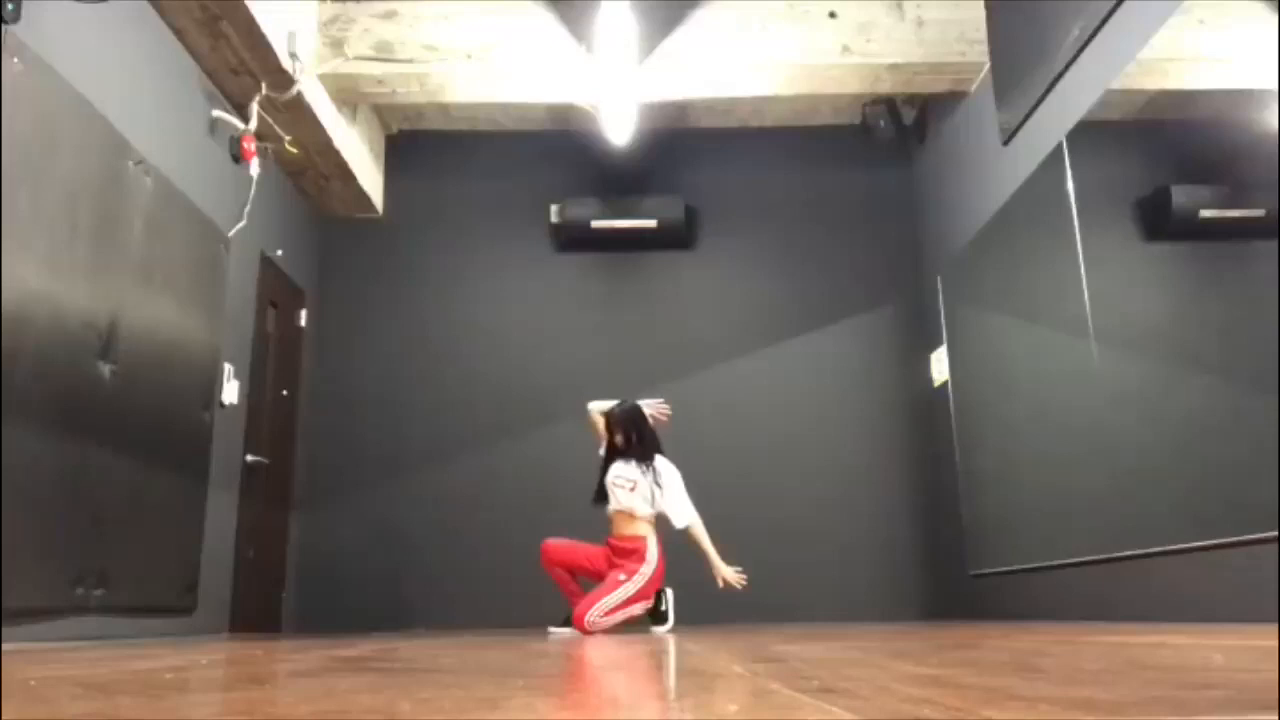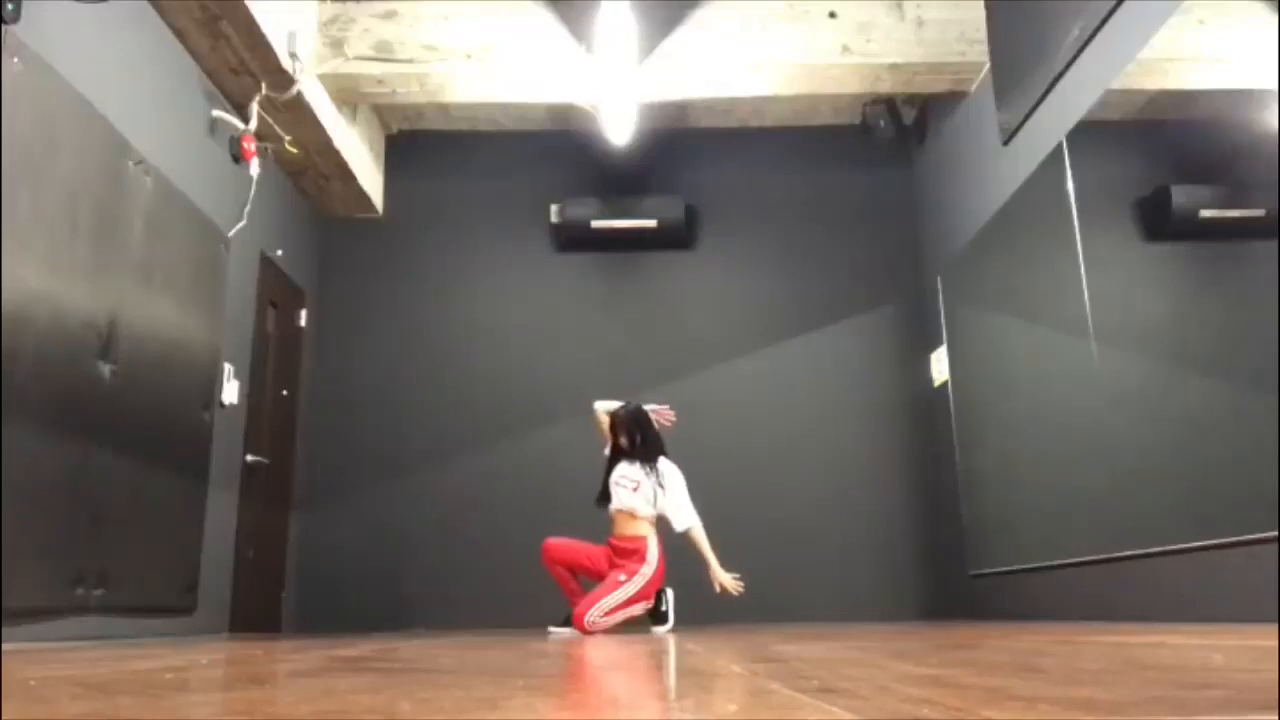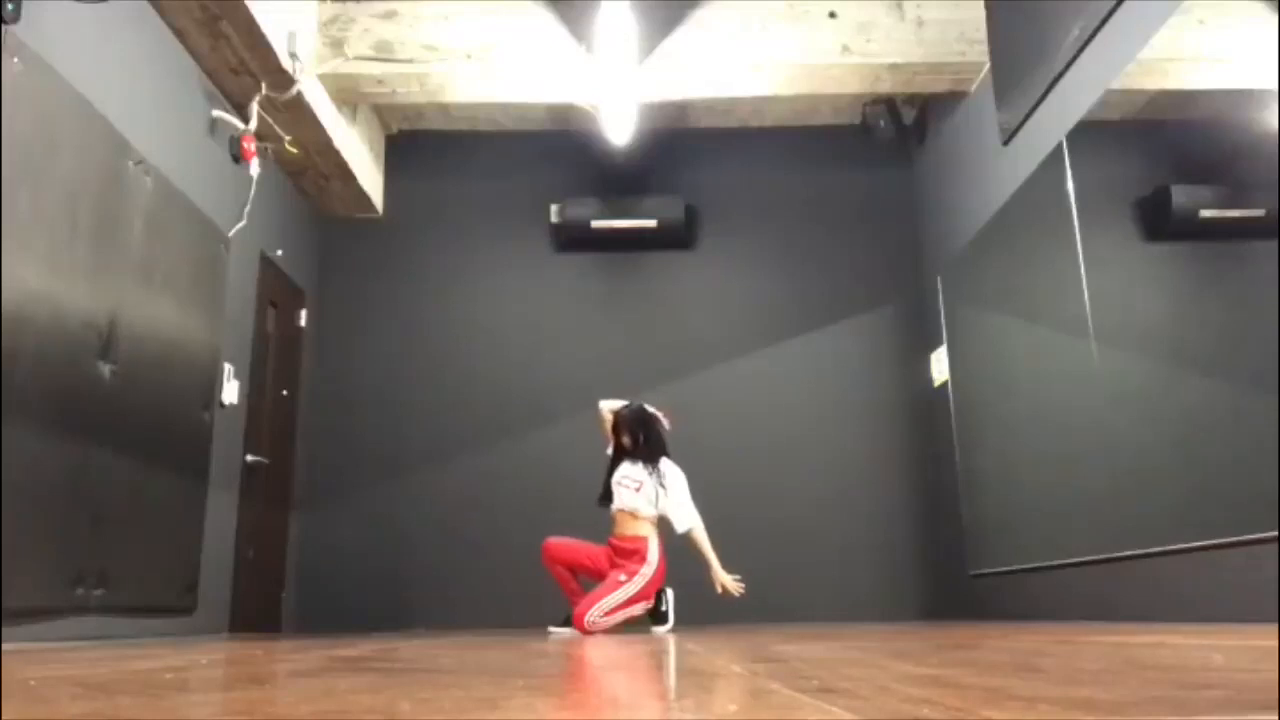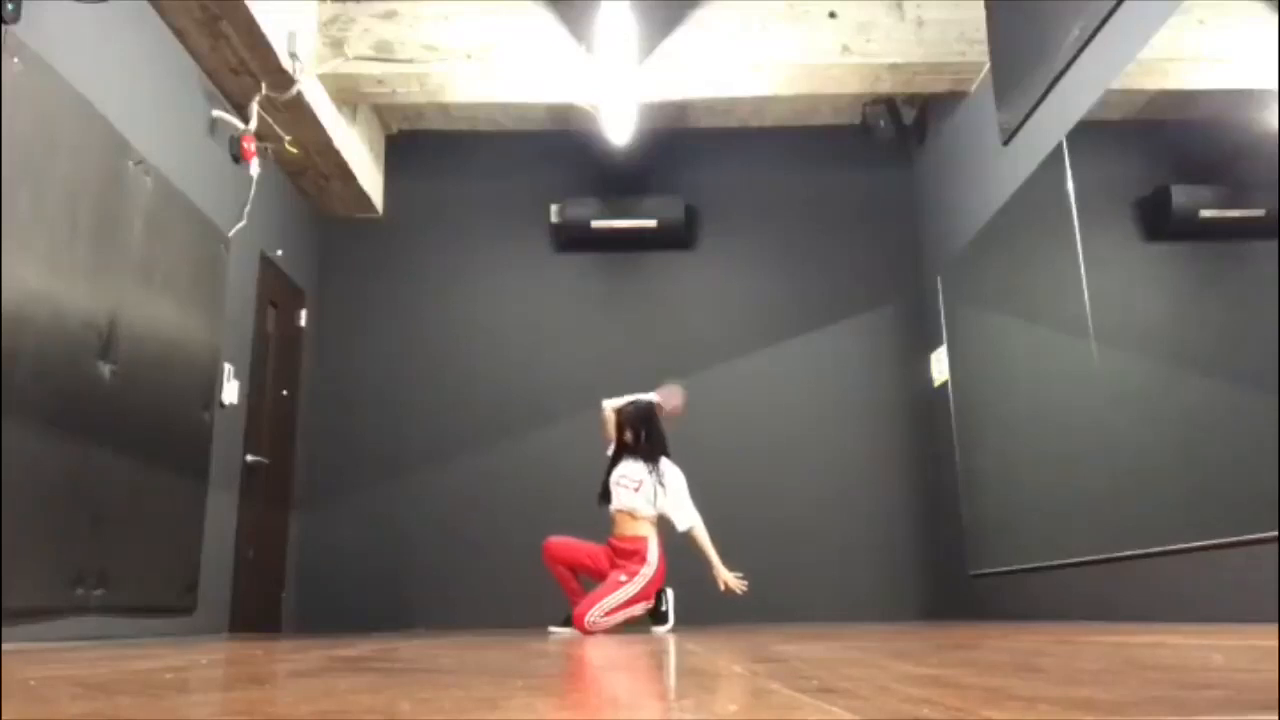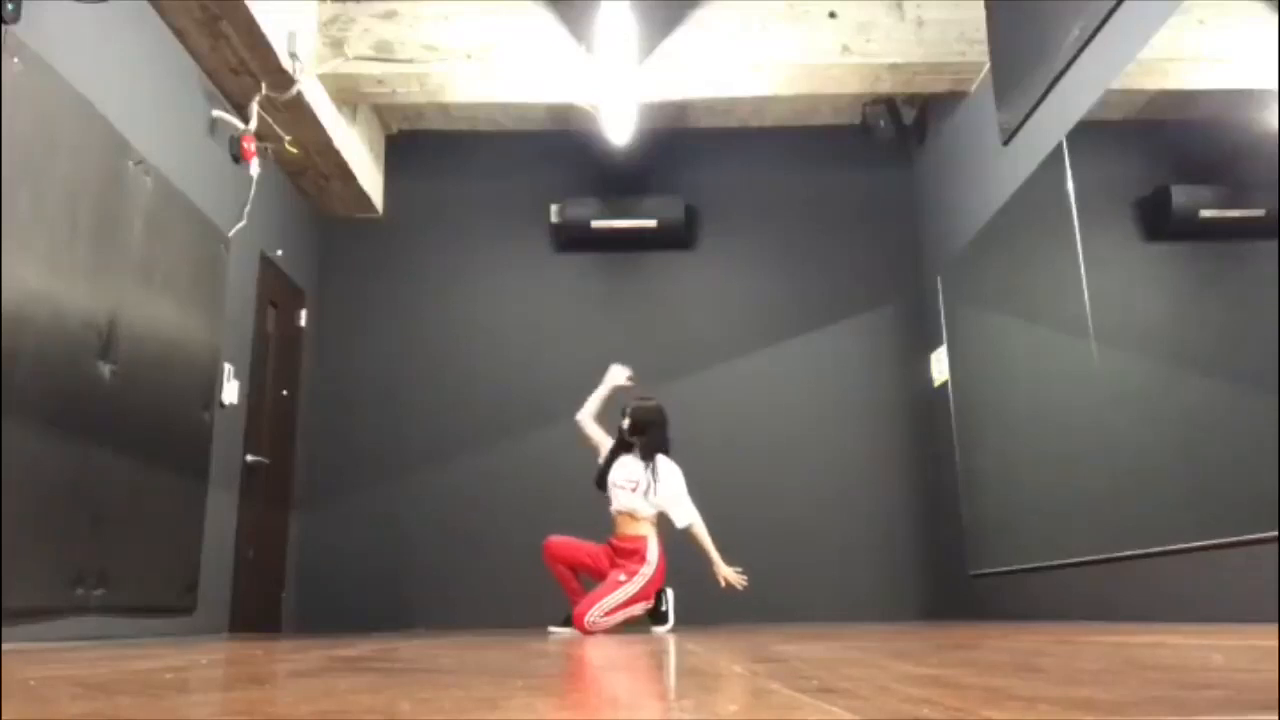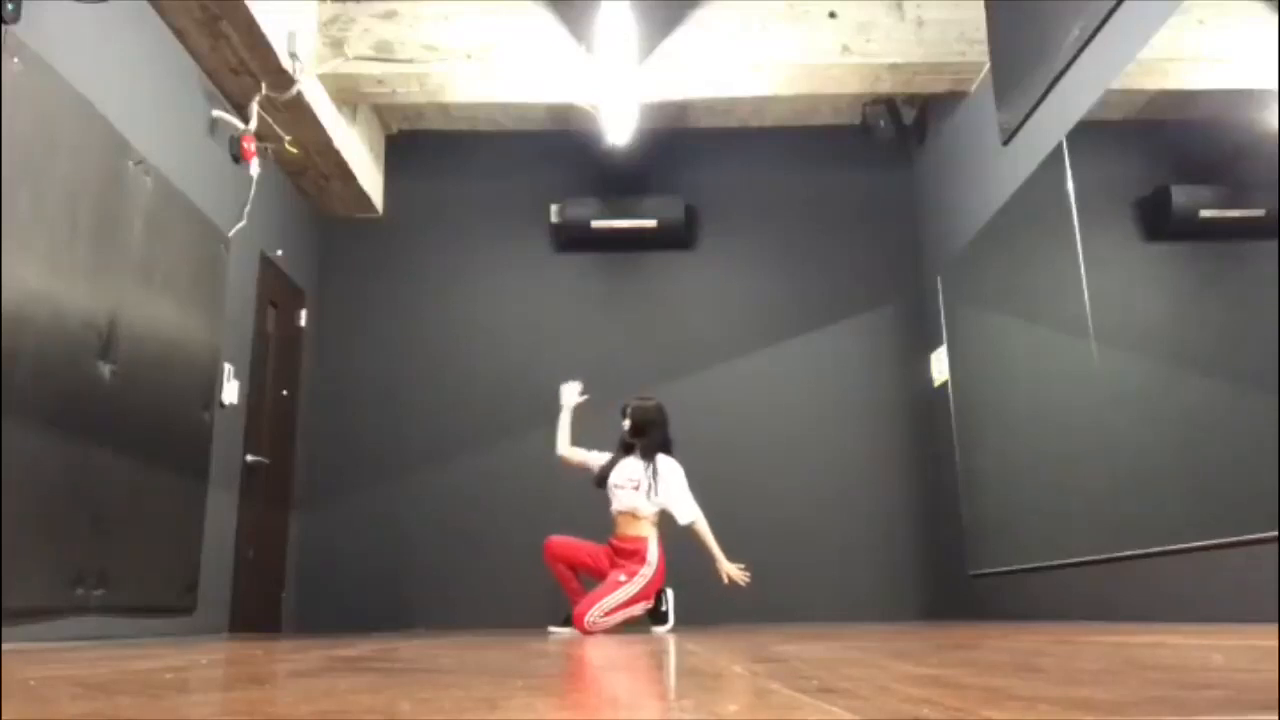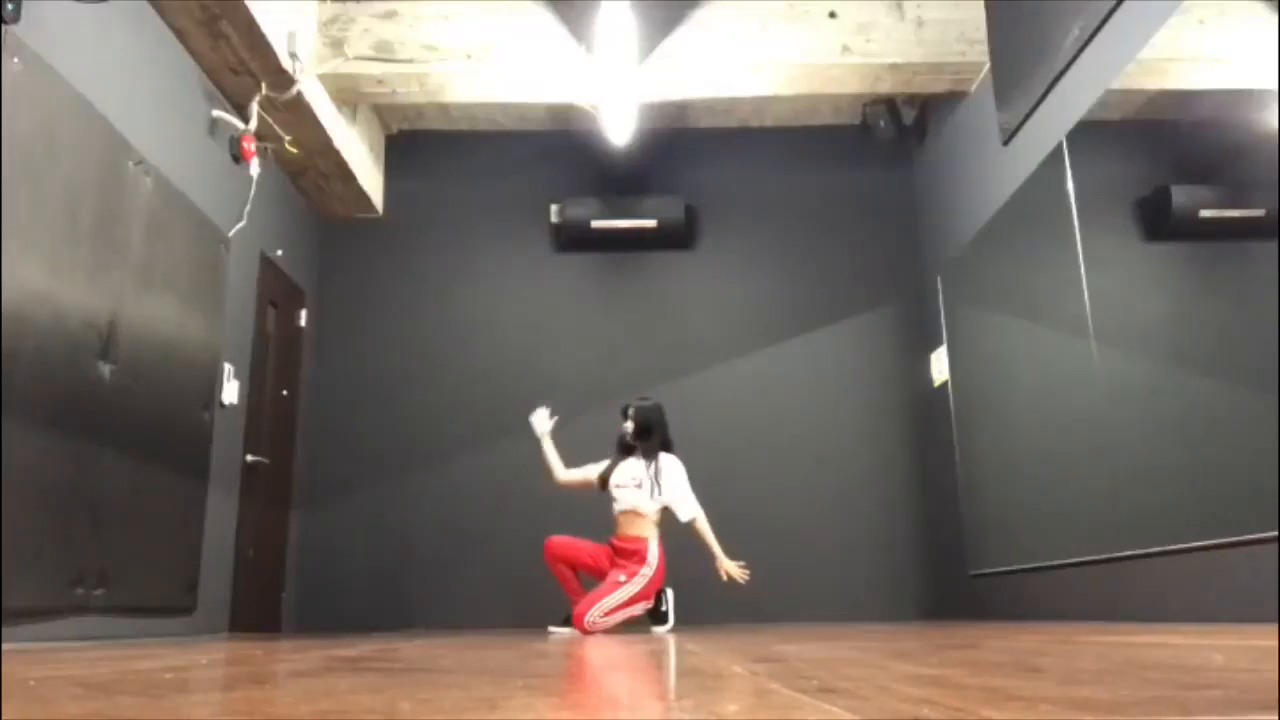
dt=0.2s
person 1, frame 1
left shoulder: (660, 468)
right shoulder: (616, 458)
left elbow: (689, 517)
right elbow: (593, 409)
left wrist: (717, 563)
right wrist: (638, 409)
left hip: (643, 559)
right hip: (613, 553)
left knee: (585, 621)
right knee: (551, 550)
left ankle: (651, 602)
right ankle: (581, 607)
person 1, frame 2
left shoulder: (664, 470)
right shoulder: (619, 459)
left elbow: (690, 519)
right elbow: (600, 408)
left wrist: (714, 567)
right wrist: (642, 412)
left hip: (644, 560)
right hip: (614, 553)
left knee: (587, 621)
right knee: (552, 549)
left ankle: (652, 603)
right ankle: (581, 608)
person 1, frame 3
left shoulder: (666, 471)
right shoulder: (622, 459)
left elbow: (691, 521)
right elbow: (604, 407)
left wrist: (716, 568)
right wrist: (642, 411)
left hip: (644, 560)
right hip: (615, 553)
left knee: (587, 621)
right knee: (553, 548)
left ankle: (652, 602)
right ankle: (580, 608)
person 1, frame 4
left shoulder: (665, 470)
right shoulder: (623, 457)
left elbow: (691, 520)
right elbow: (608, 406)
left wrist: (718, 567)
right wrist: (650, 400)
left hip: (644, 562)
right hip: (614, 554)
left knee: (587, 622)
right knee: (553, 549)
left ankle: (653, 602)
right ankle: (582, 609)
person 1, frame 5
left shoulder: (663, 468)
right shoulder: (618, 458)
left elbow: (690, 516)
right elbow: (584, 419)
left wrist: (717, 562)
right wrist: (609, 384)
left hip: (644, 560)
right hip: (615, 553)
left knee: (586, 621)
right knee: (554, 547)
left ankle: (652, 602)
right ankle: (581, 606)
person 1, frame 6
left shoulder: (665, 467)
right shoulder: (616, 461)
left elbow: (693, 514)
right elbow: (564, 452)
left wrist: (721, 559)
right wrist: (567, 406)
left hip: (644, 560)
right hip: (615, 553)
left knee: (586, 621)
left ankle: (652, 603)
right ankle: (581, 608)
person 1, frame 7
left shoulder: (666, 463)
right shoulder: (618, 464)
left elbow: (693, 512)
right elbow: (563, 476)
left wrist: (720, 557)
right wrist: (544, 437)
left hip: (646, 560)
right hip: (615, 553)
left knee: (586, 622)
left ankle: (652, 603)
right ankle: (581, 610)
